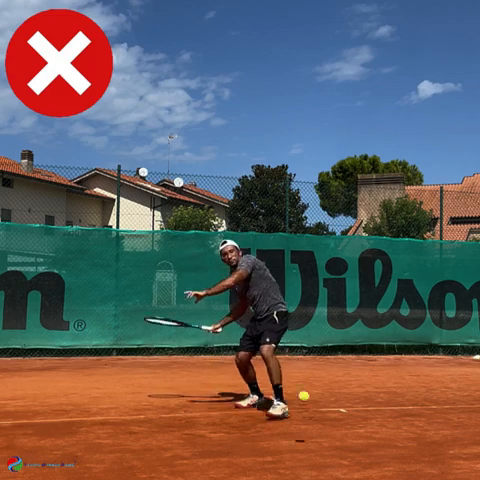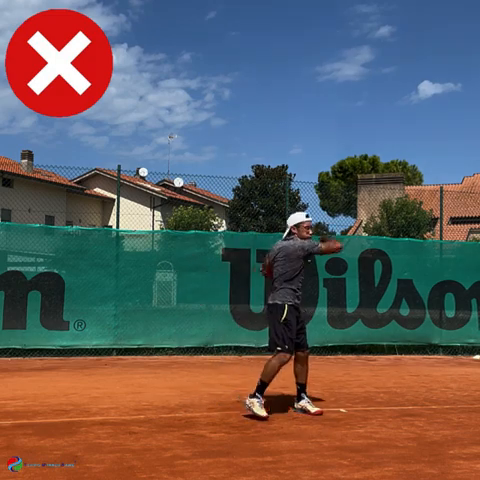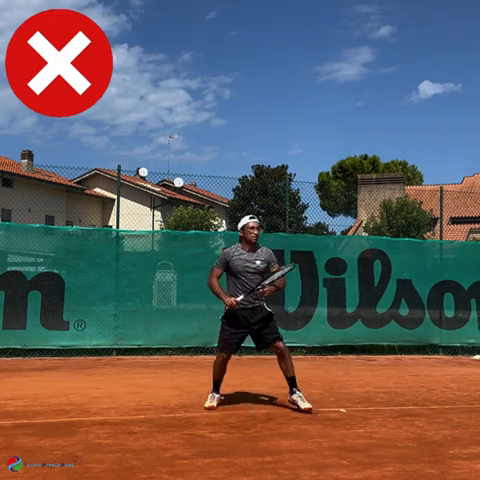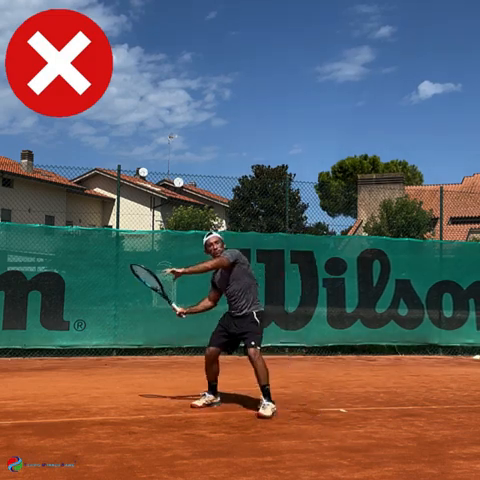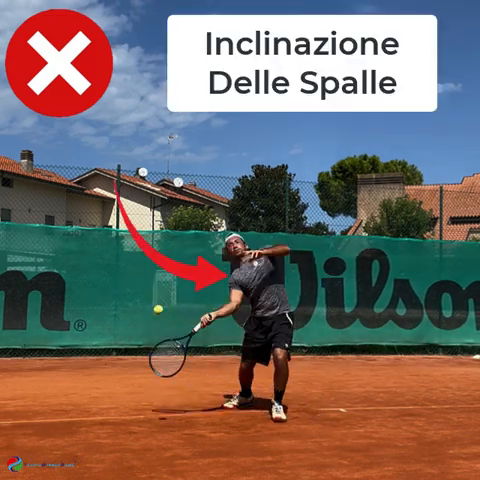
dt=1s
person 1, frame 1
left shoulder: (249, 261)
right shoulder: (238, 281)
left elbow: (230, 282)
right elbow: (241, 308)
left wrist: (204, 293)
right wrist: (222, 323)
left hip: (276, 314)
right hip: (259, 318)
left knee: (266, 351)
right knee: (241, 358)
left ankle: (279, 402)
right ankle: (256, 395)
person 1, frame 2
left shoulder: (278, 246)
right shoulder: (302, 246)
left elbow: (266, 271)
right elbow: (337, 246)
right wrist: (321, 244)
left hip: (290, 307)
right hip: (282, 307)
left knee: (302, 354)
right knee: (283, 354)
left ankle: (301, 399)
right ankle: (255, 397)
person 1, frame 3
left shoulder: (266, 253)
right shoulder: (228, 254)
left elbow: (280, 280)
right elbow: (212, 279)
left wrist: (272, 288)
right wrist: (225, 298)
left hip: (260, 311)
right hip: (235, 313)
left knee: (280, 348)
right knee: (223, 355)
left ankle: (294, 393)
right ankle: (215, 393)
person 1, frame 4
left shoulder: (233, 254)
right shoulder: (216, 275)
left elbow: (210, 265)
right elbow: (211, 301)
left wrist: (183, 271)
right wrist: (187, 310)
left hip: (251, 314)
right hip: (232, 316)
left knee: (253, 352)
right knee: (210, 353)
left ankle: (267, 401)
right ankle: (212, 395)
person 1, frame 5
left shoulder: (265, 254)
right shoulder: (235, 277)
left elbow: (286, 249)
right elbow: (234, 304)
left wrist: (262, 252)
right wrist: (213, 314)
left hip: (281, 316)
right hip: (257, 321)
left knee: (280, 357)
right knee: (245, 366)
left ankle: (277, 404)
right ankle: (245, 396)
